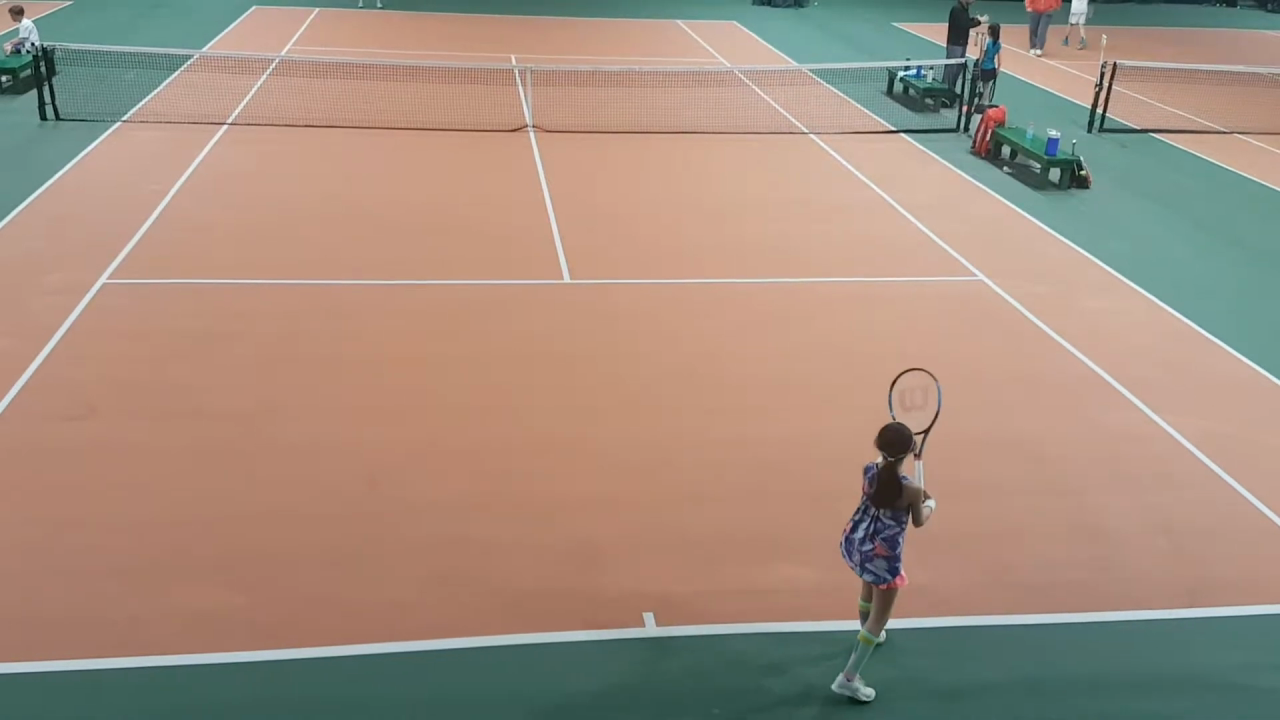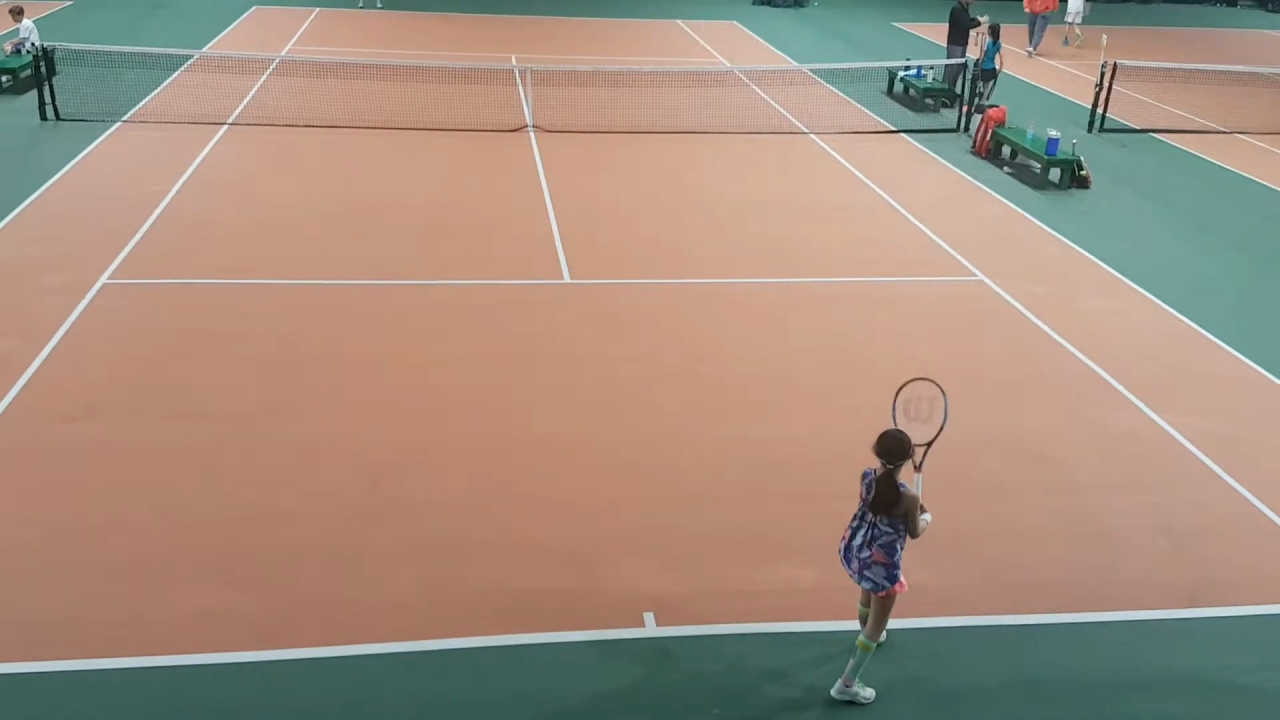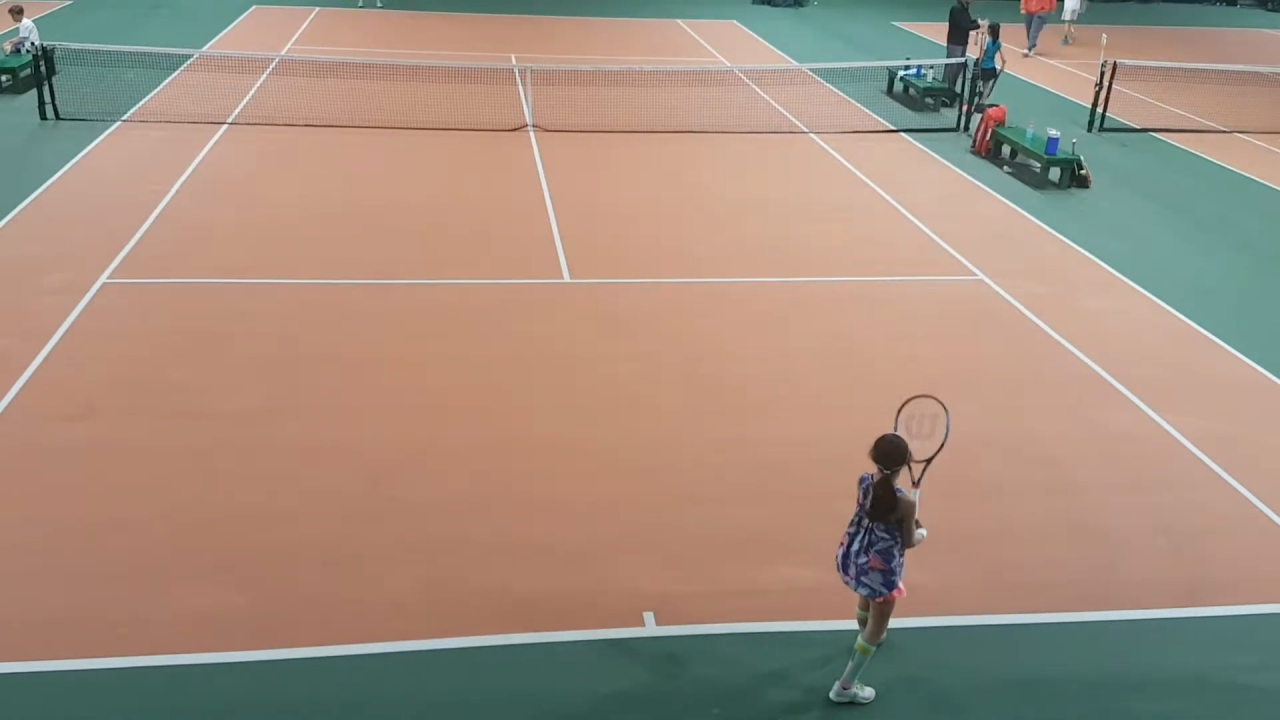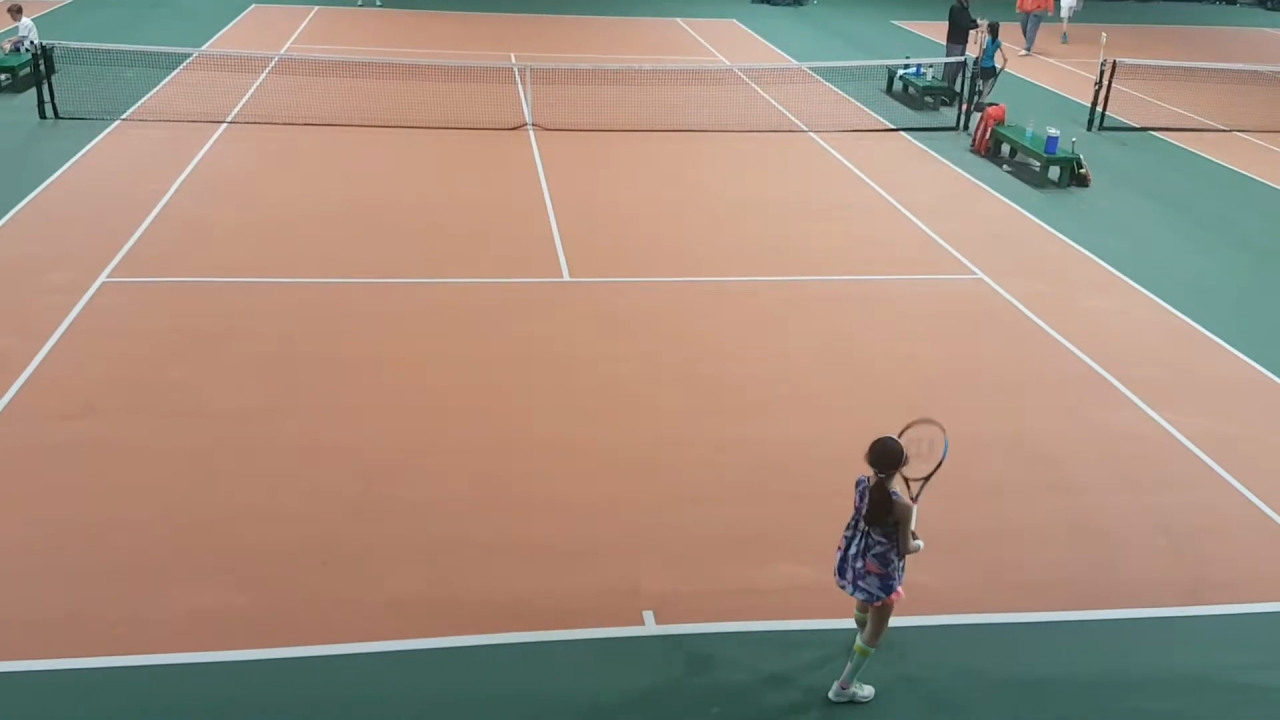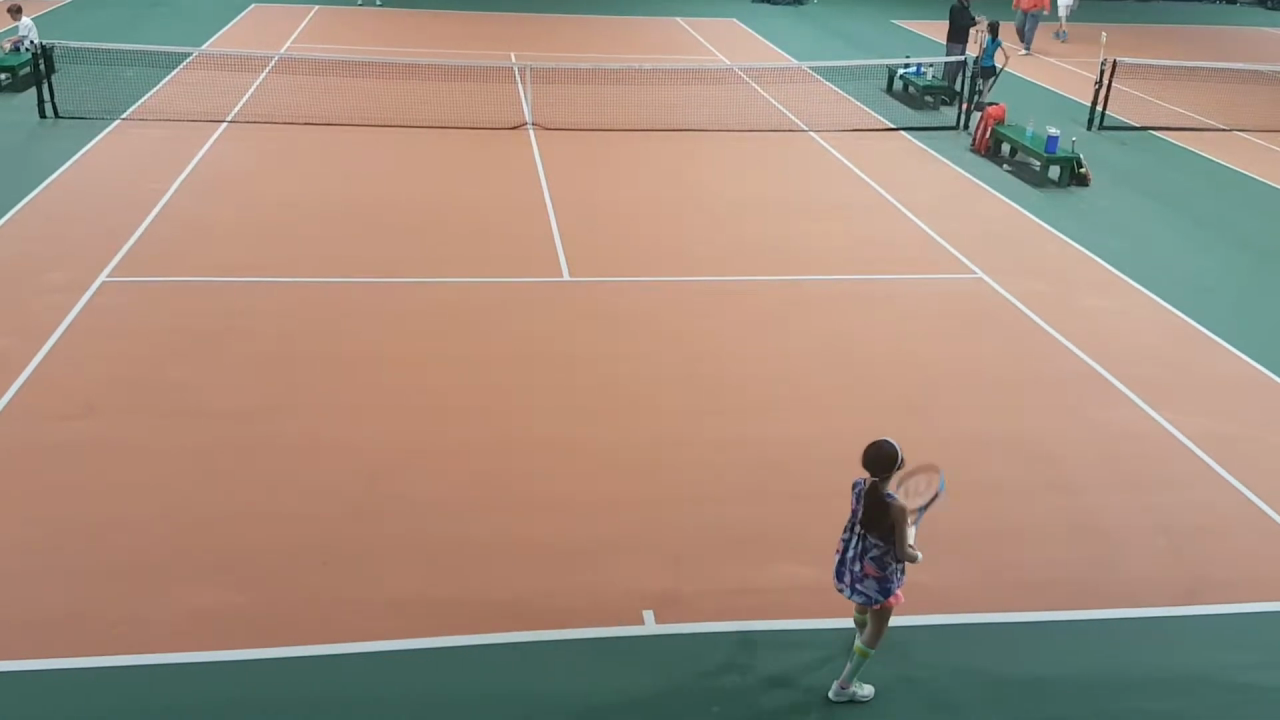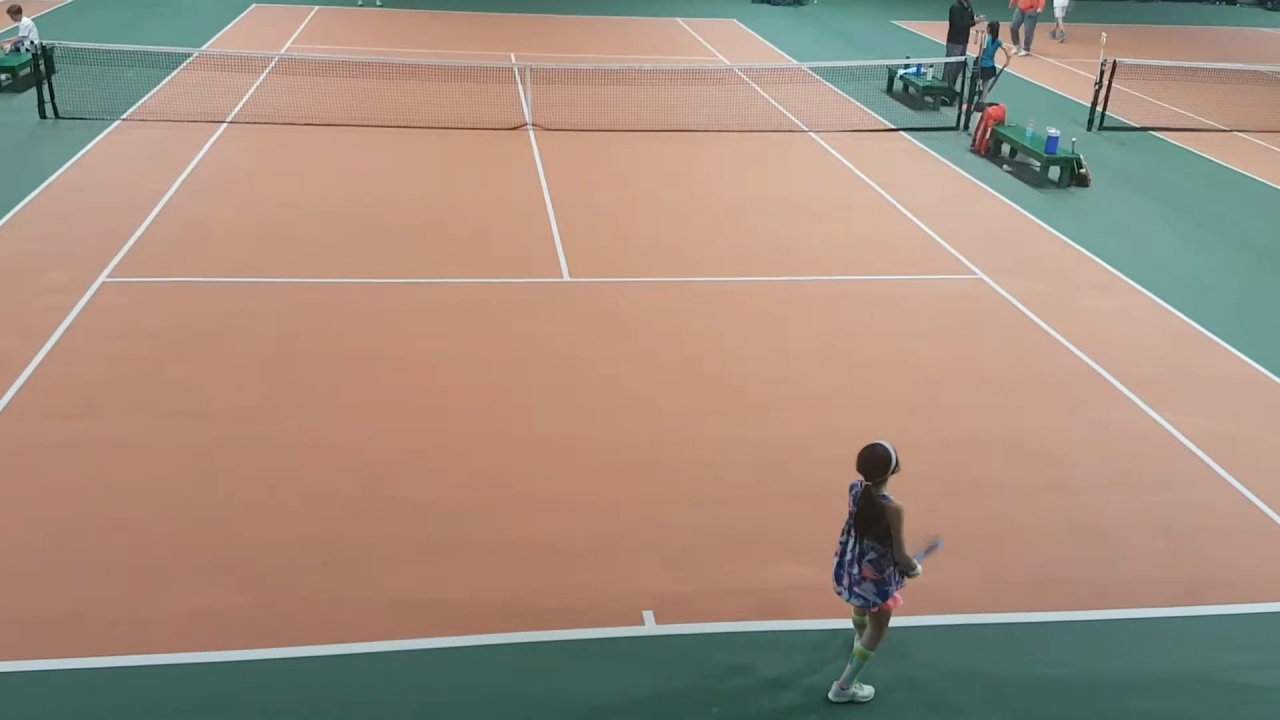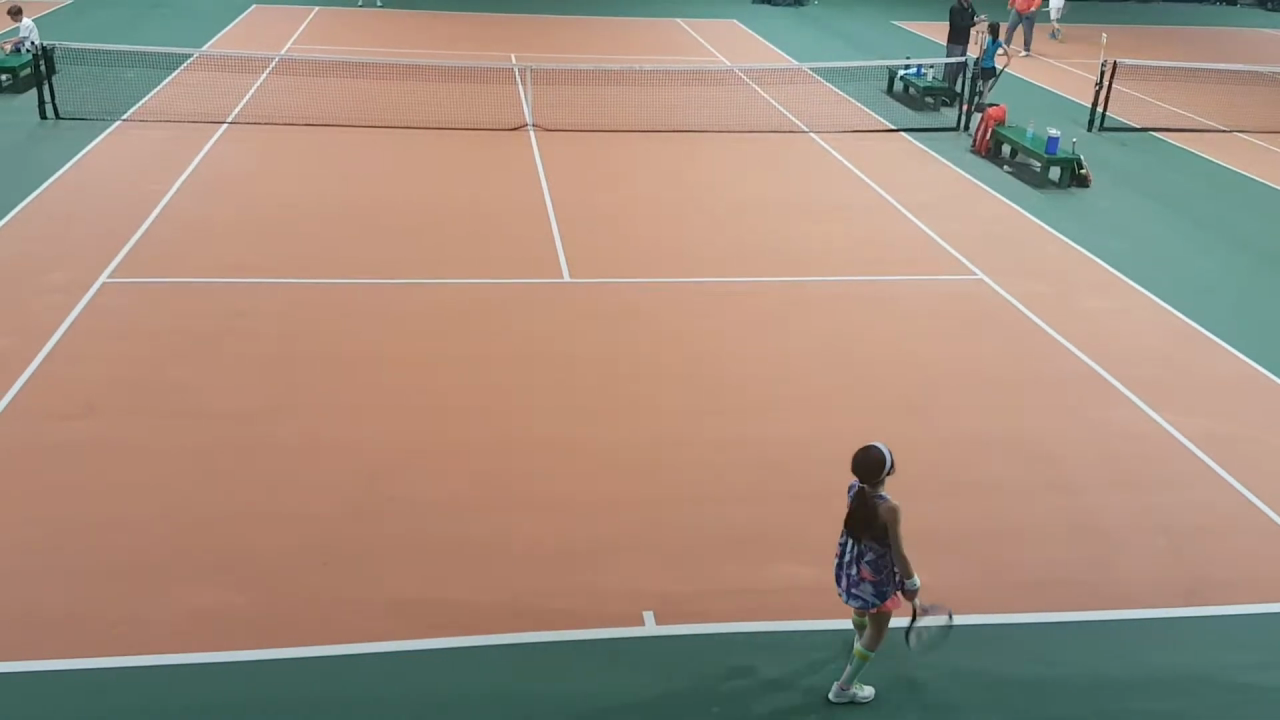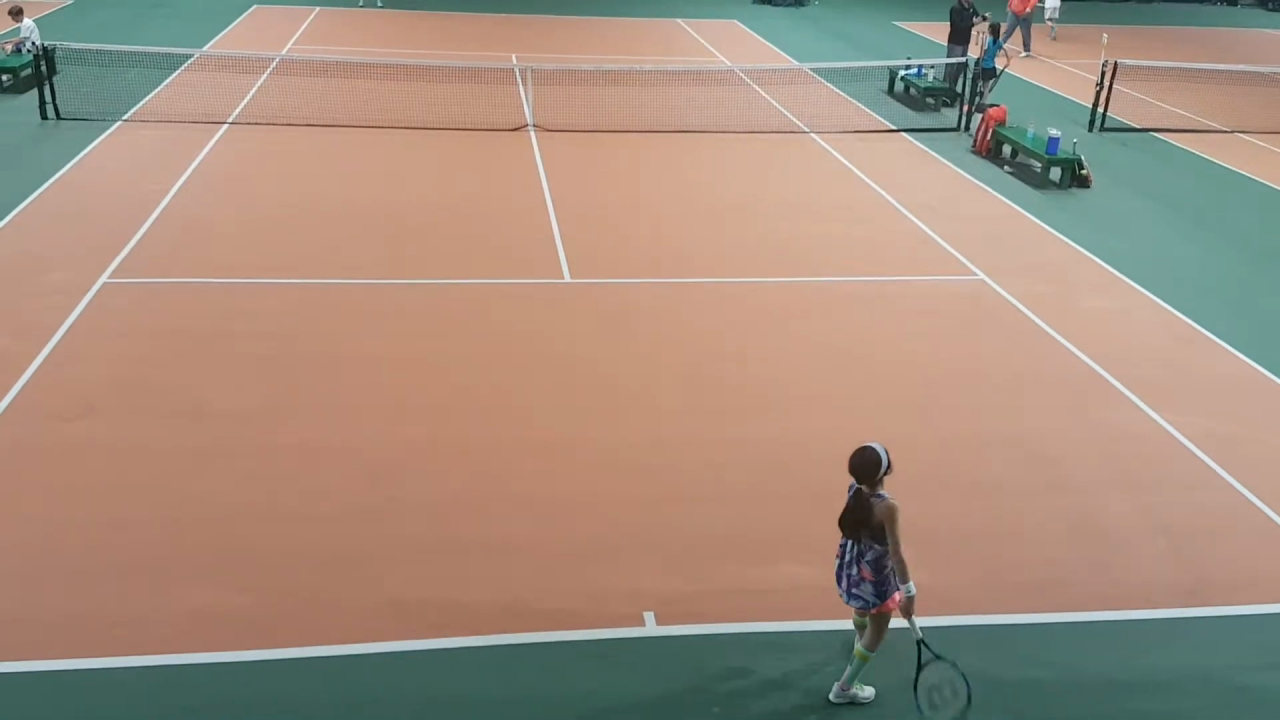
dt=0.1s
person 1, frame 1
left shoulder: (868, 471)
right shoulder: (912, 490)
right elbow: (918, 522)
right wrist: (930, 503)
left hip: (855, 542)
right hip: (883, 554)
left knee: (869, 589)
right knee: (879, 616)
left ankle: (869, 634)
right ankle: (848, 679)
person 1, frame 2
left shoulder: (867, 477)
right shoulder: (909, 497)
right elbow: (914, 533)
right wrist: (926, 517)
left hip: (854, 548)
right hip: (881, 561)
left knee: (869, 593)
right knee: (878, 622)
left ankle: (868, 637)
right ankle: (847, 683)
person 1, frame 3
left shoulder: (864, 481)
right shoulder: (906, 502)
right elbow: (908, 542)
right wrist: (921, 533)
left hip: (852, 555)
right hip: (880, 566)
left knee: (867, 599)
right knee: (877, 626)
left ankle: (864, 636)
right ankle: (845, 686)
person 1, frame 4
left shoulder: (860, 484)
right shoulder: (902, 506)
right elbow: (903, 548)
right wrist: (918, 543)
left hip: (850, 559)
right hip: (878, 570)
left knee: (865, 600)
right knee: (877, 629)
left ankle: (863, 636)
right ankle: (844, 686)
person 1, frame 5
left shoulder: (858, 487)
right shoulder: (897, 508)
right elbow: (901, 552)
right wrist: (916, 555)
left hip: (849, 562)
right hip: (876, 573)
left knee: (863, 605)
right knee: (877, 630)
left ankle: (861, 637)
right ankle: (844, 686)
person 1, frame 6
left shoulder: (855, 489)
right shoulder: (893, 509)
right elbow: (899, 554)
right wrist: (914, 567)
left hip: (848, 565)
right hip: (874, 576)
left knee: (861, 605)
right knee: (876, 632)
left ankle: (861, 638)
right ankle: (844, 687)
person 1, frame 7
left shoulder: (854, 490)
right shoulder: (889, 509)
right elbow: (898, 554)
right wrist: (912, 583)
left hip: (849, 568)
right hip: (874, 577)
left knee: (861, 607)
right knee: (877, 633)
left ankle: (861, 638)
right ankle: (844, 687)
person 1, frame 8
left shoulder: (854, 491)
right shoulder: (887, 507)
right elbow: (895, 553)
right wrist: (908, 591)
left hip: (849, 569)
right hip: (874, 578)
left knee: (862, 607)
right knee: (877, 633)
left ankle: (861, 639)
right ankle: (845, 688)
